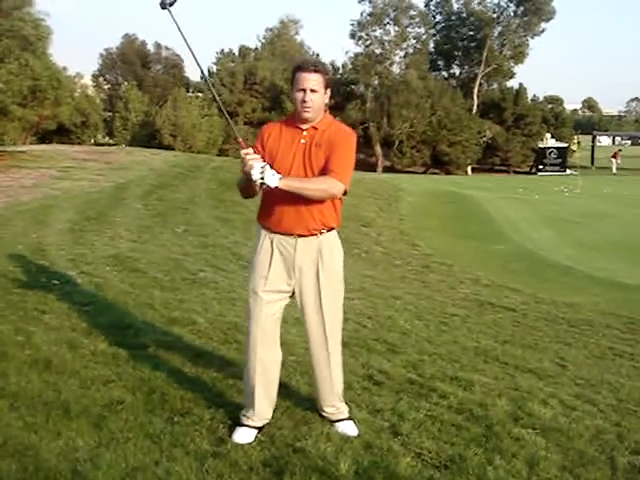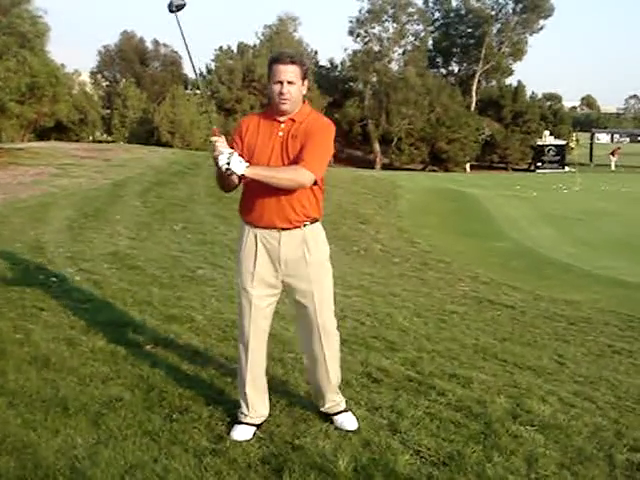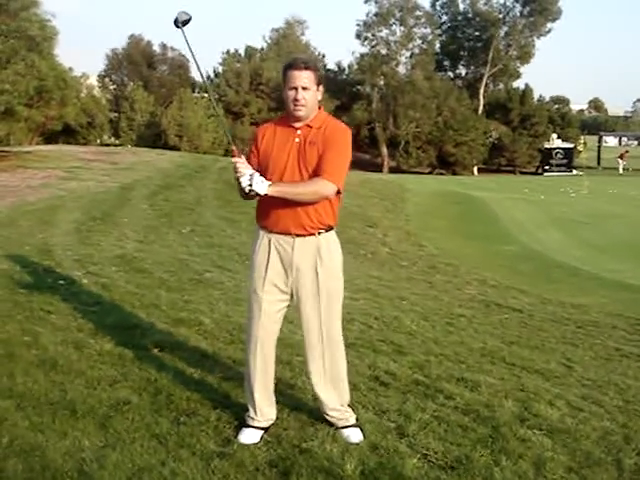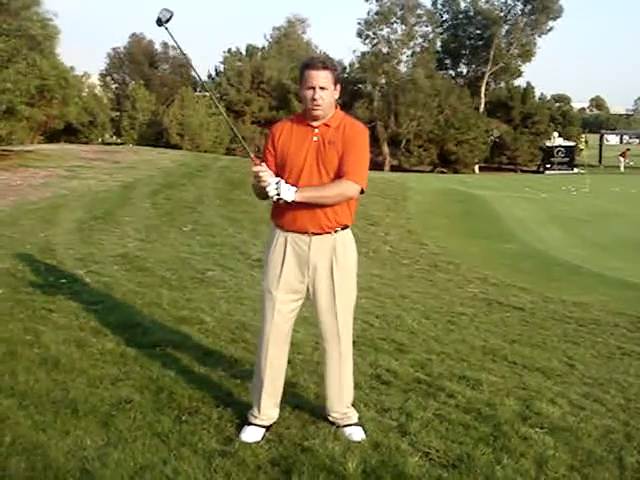
dt=0.3s
person 1, frame 1
left shoulder: (342, 135)
right shoulder: (269, 132)
left elbow: (334, 187)
right elbow: (246, 192)
left wrist: (277, 179)
right wrist: (250, 173)
left hip: (320, 245)
right hip: (272, 243)
left knee: (326, 329)
right knee: (260, 329)
left ankle: (333, 406)
right ankle: (255, 413)
person 1, frame 2
left shoulder: (320, 126)
right shoulder: (248, 125)
left elbow: (302, 176)
right elbow: (227, 184)
left wrist: (246, 167)
right wrist: (224, 164)
left hip: (305, 237)
right hip: (257, 237)
left knee: (321, 322)
right knee: (253, 325)
left ankle: (331, 399)
right ankle: (252, 410)
person 1, frame 3
left shoulder: (336, 132)
right shoulder: (264, 132)
left elbow: (326, 187)
right elbow: (247, 192)
left wrist: (267, 186)
right wrist: (244, 179)
left hip: (318, 245)
right hip: (271, 243)
left knee: (326, 331)
right knee: (261, 329)
left ankle: (339, 411)
right ankle: (259, 414)
person 1, frame 4
left shoulder: (354, 131)
right shoulder: (280, 131)
left elbow: (350, 187)
right elbow: (263, 191)
left wrist: (292, 192)
right wrist: (263, 183)
left hip: (334, 244)
right hip: (286, 241)
left knee: (337, 329)
right knee: (274, 325)
left ankle: (342, 410)
right ankle: (263, 412)
